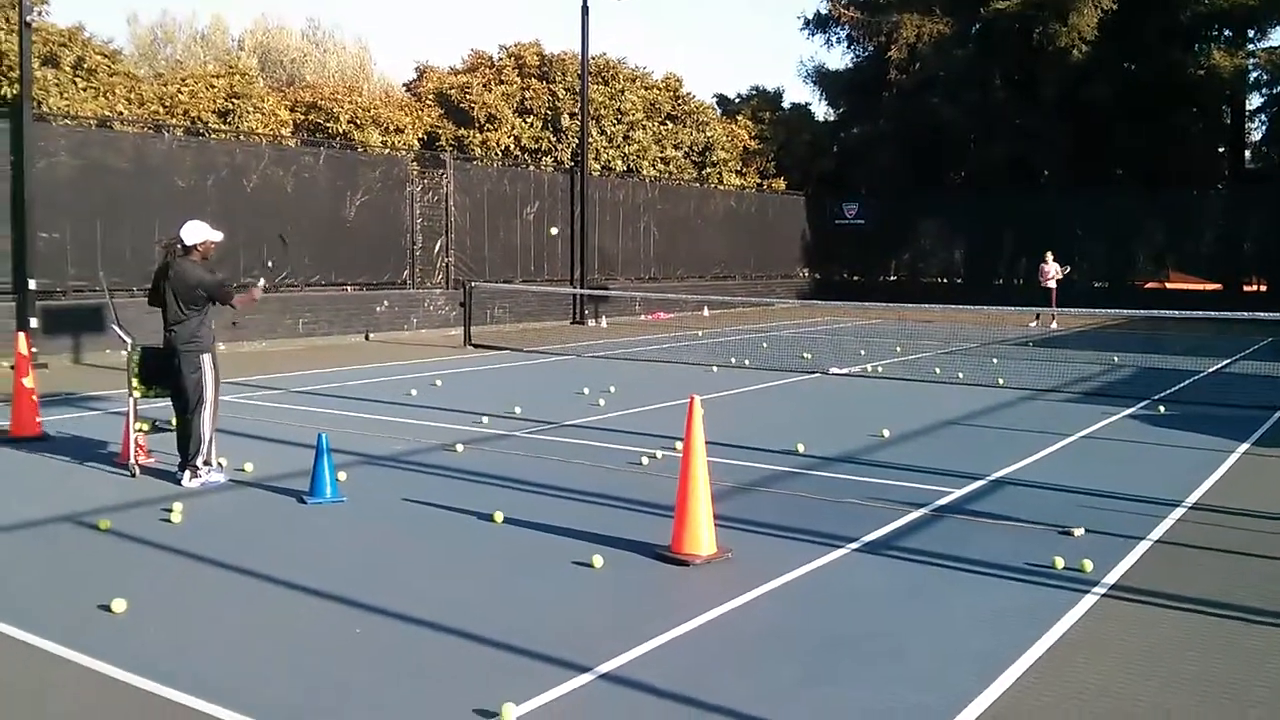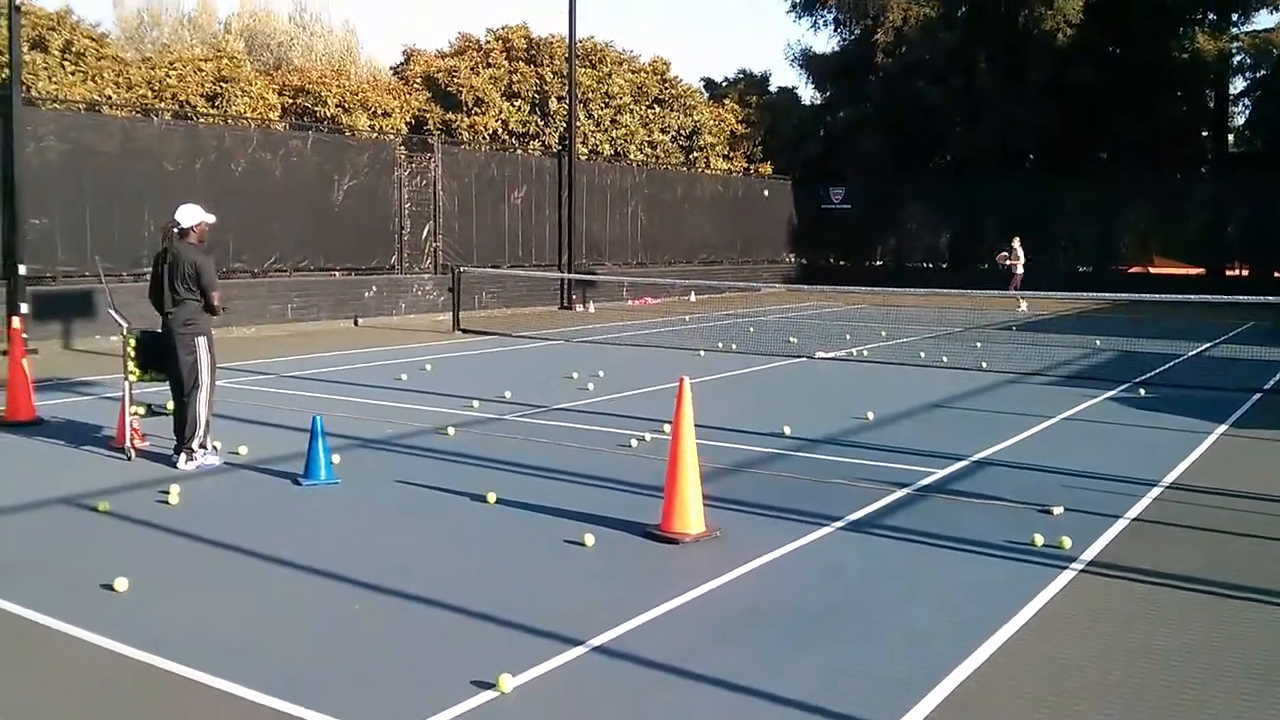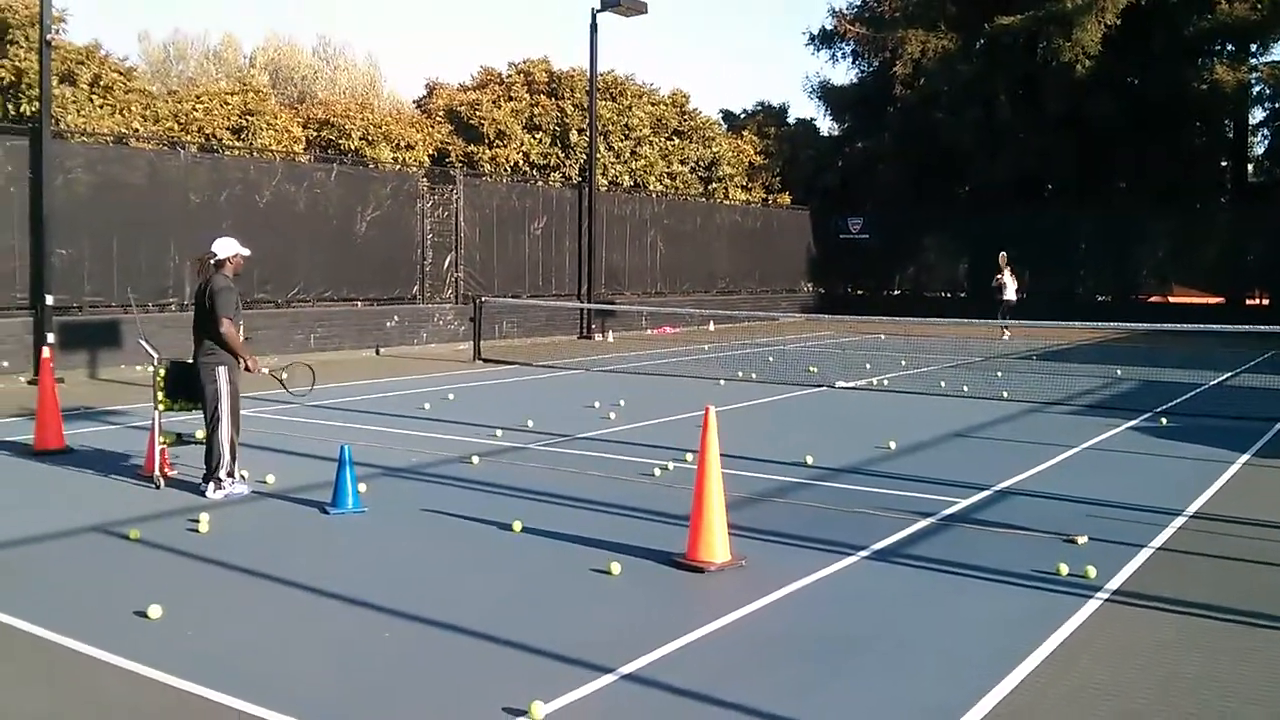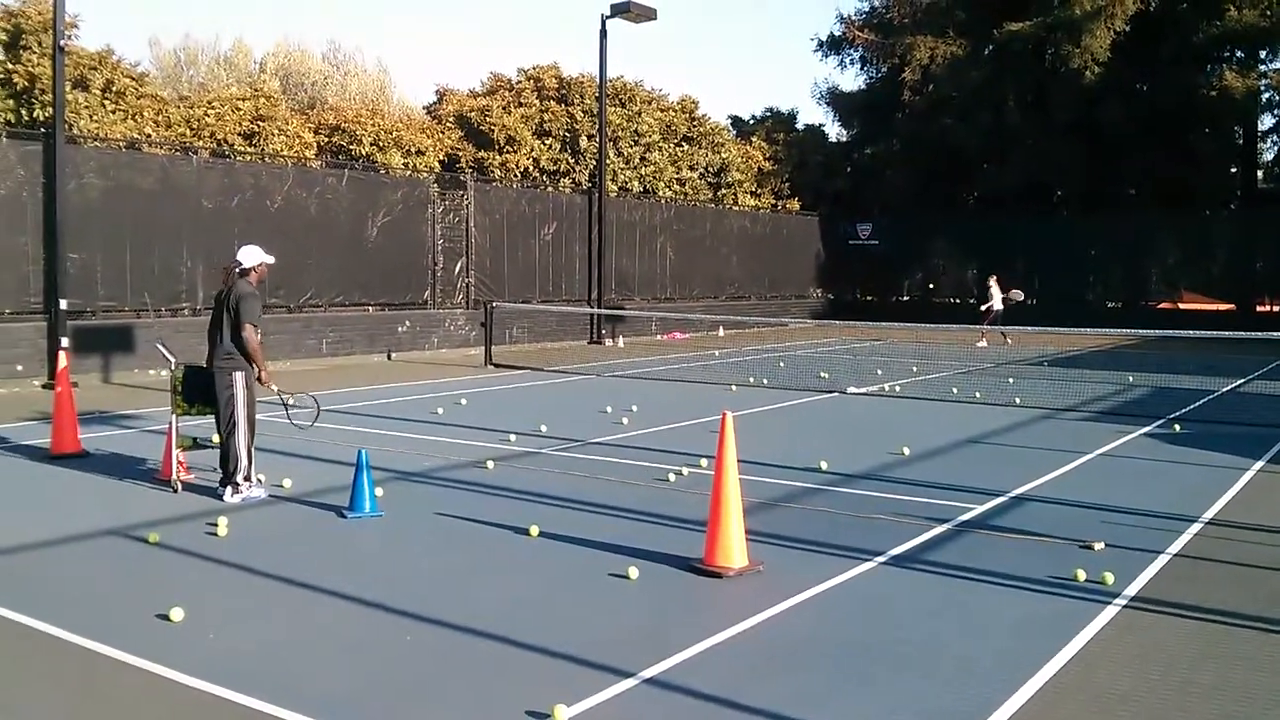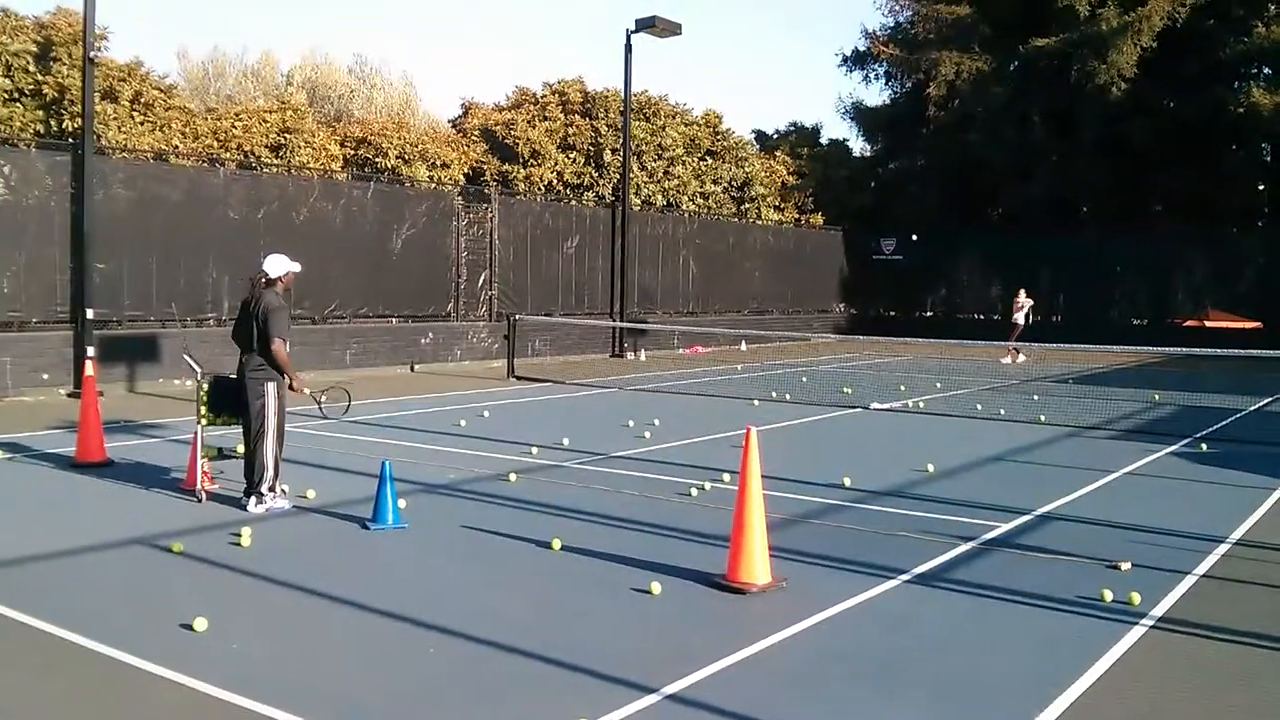
dt=0.5s
person 1, frame 1
left shoulder: (166, 269)
right shoulder: (202, 276)
left elbow: (153, 300)
right elbow: (236, 301)
right wrist: (254, 293)
left hip: (175, 347)
right hip: (198, 350)
left knee: (185, 409)
right knee: (203, 408)
left ankle: (188, 462)
right ankle: (195, 470)
person 1, frame 2
left shoulder: (164, 255)
right shoulder: (199, 257)
left elbow: (154, 296)
right elbow: (215, 301)
right wrist: (215, 309)
left hip: (173, 330)
right hip: (194, 332)
left knee: (183, 392)
right knee: (199, 391)
left ankle: (184, 446)
right ankle: (191, 453)
person 1, frame 3
left shoulder: (206, 285)
right shoulder: (225, 287)
left elbow: (200, 326)
right elbow: (225, 328)
right wrist: (247, 357)
left hip: (207, 361)
right hip: (219, 363)
left knee: (218, 421)
right knee: (224, 422)
left ankle: (214, 476)
right ankle: (220, 482)
person 1, frame 4
left shoulder: (227, 291)
right shoulder: (249, 294)
left elbow: (213, 330)
right elbow: (247, 334)
right wrist: (262, 367)
left hip: (220, 366)
right hip: (236, 368)
left knee: (231, 426)
right knee: (240, 427)
left ankle: (231, 479)
right ankle: (237, 486)
person 1, frame 5
left shoulder: (251, 300)
right shoulder: (276, 305)
left elbow: (237, 335)
right elbow: (276, 346)
right wrist: (293, 376)
left hip: (249, 375)
right hip: (266, 378)
left knee: (255, 435)
right knee: (268, 437)
left ankle: (254, 490)
right ankle: (262, 496)
